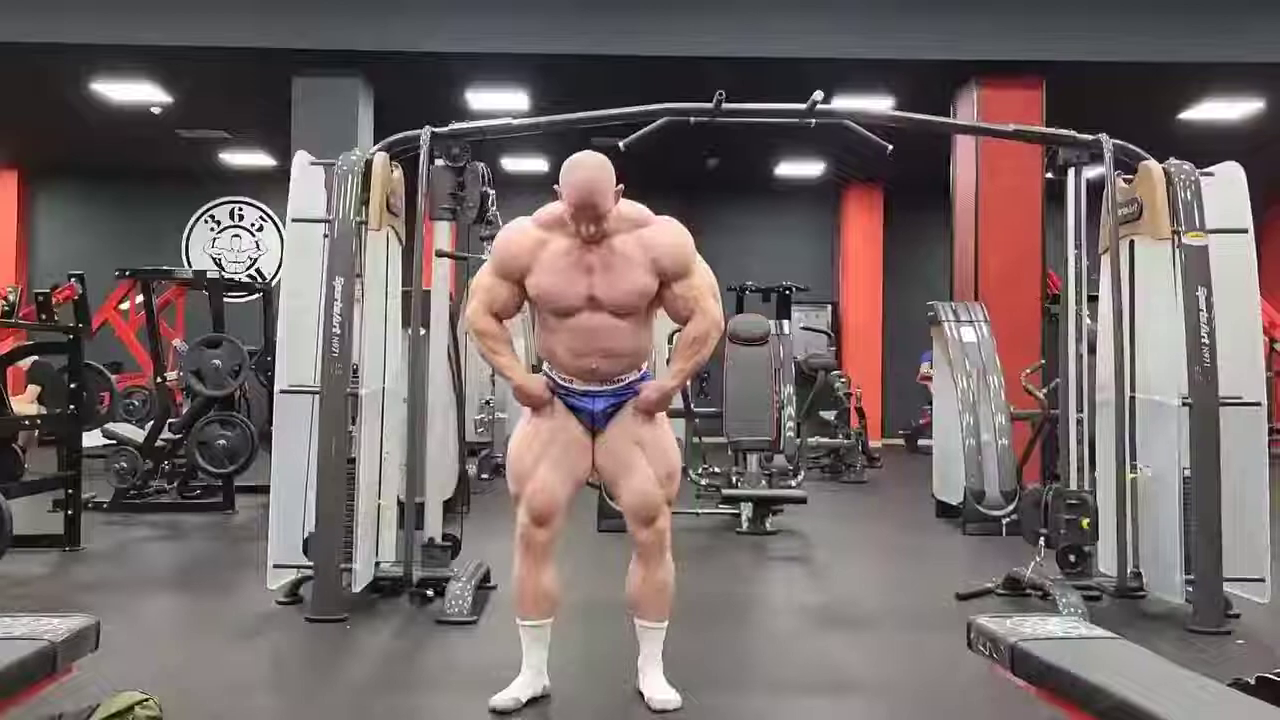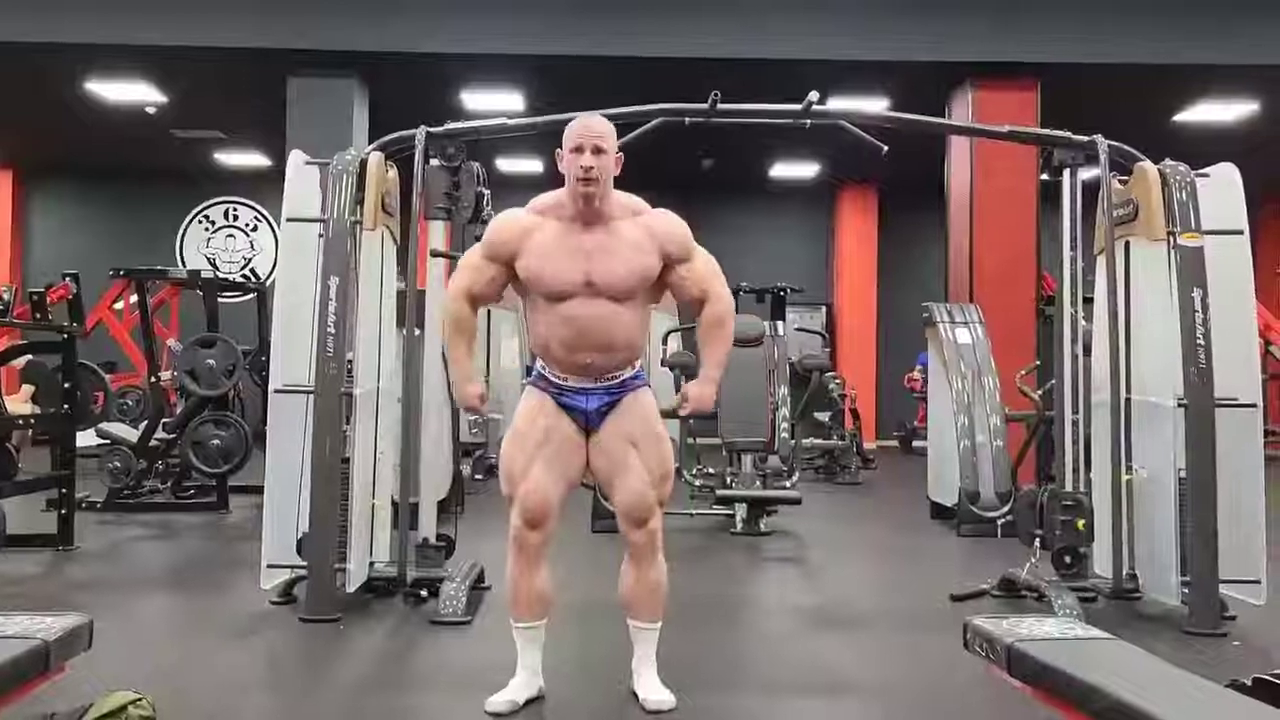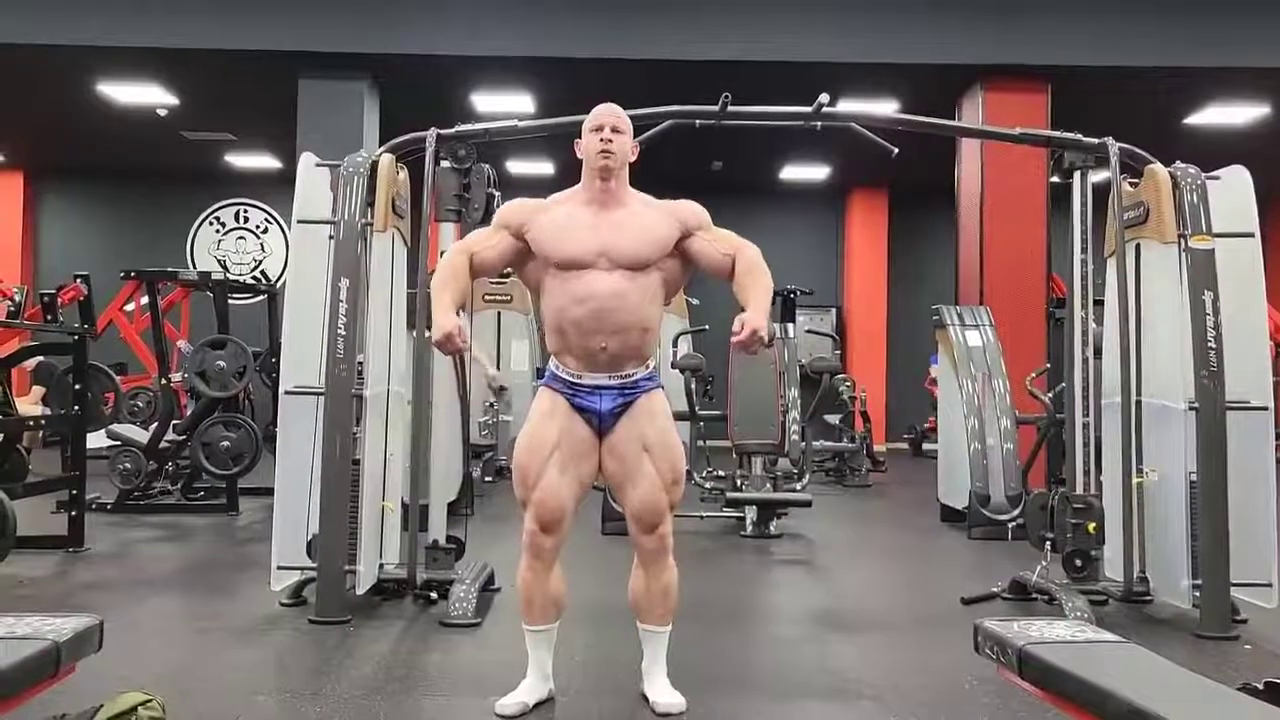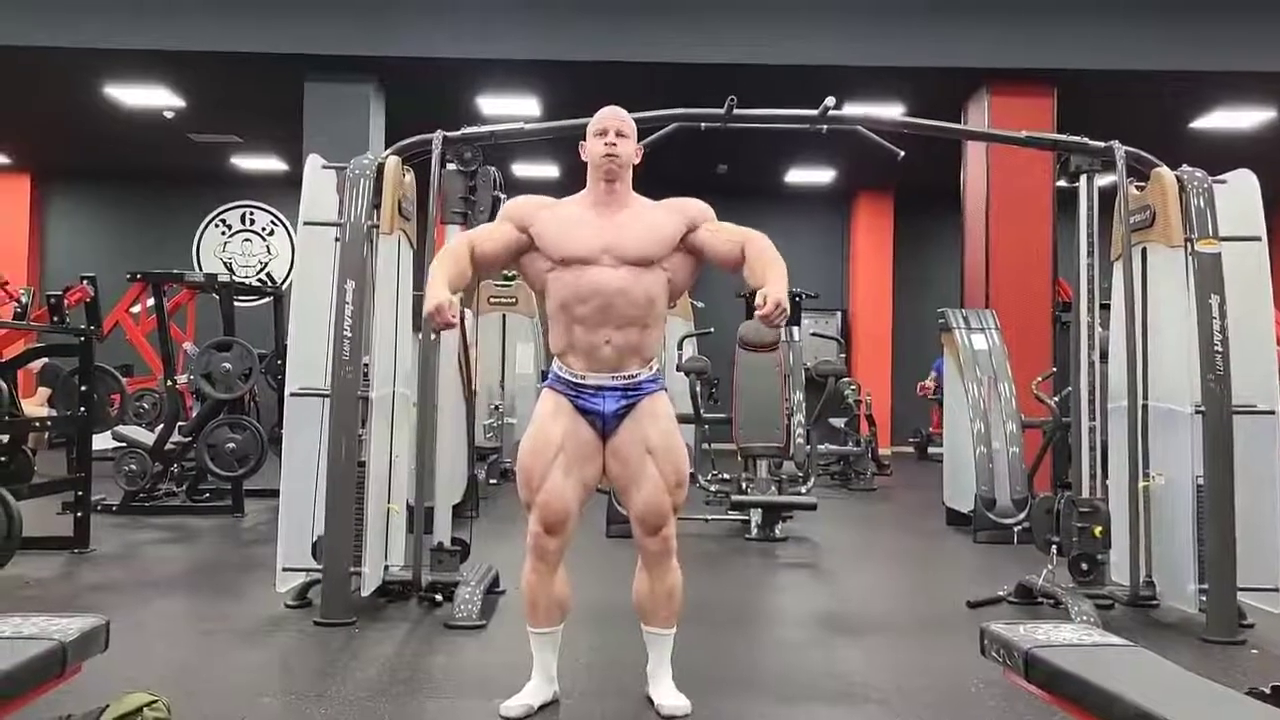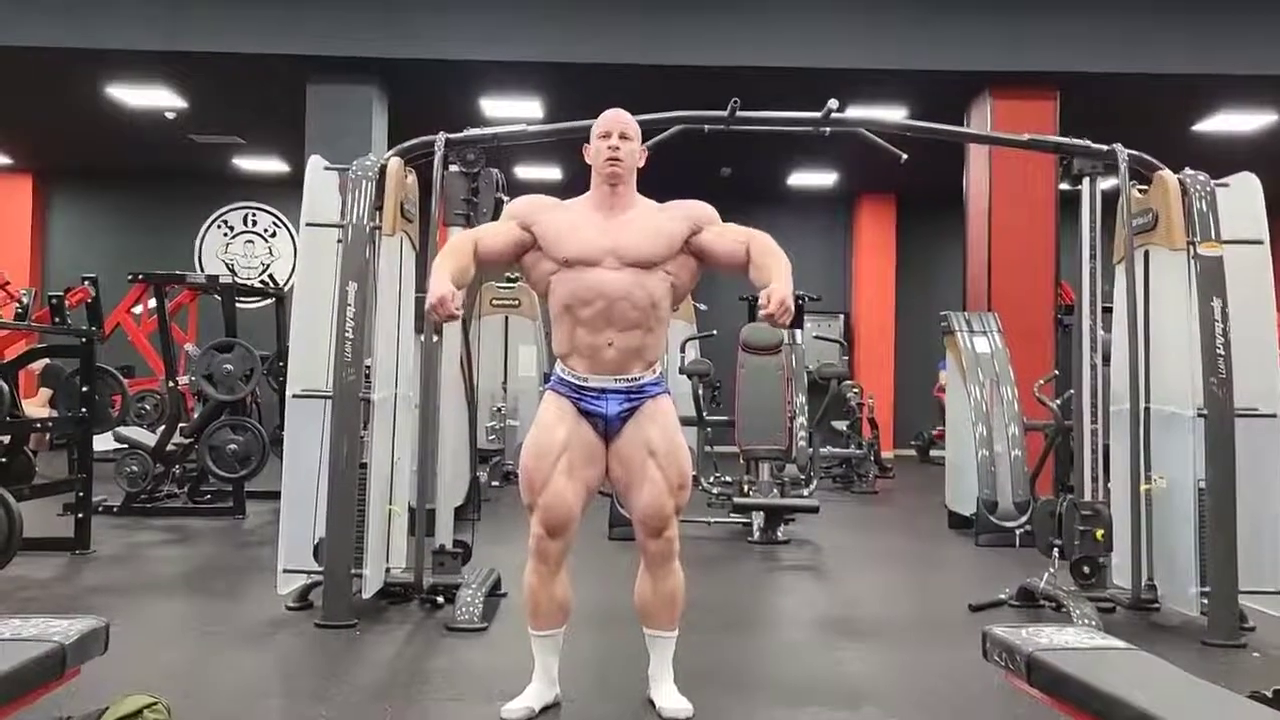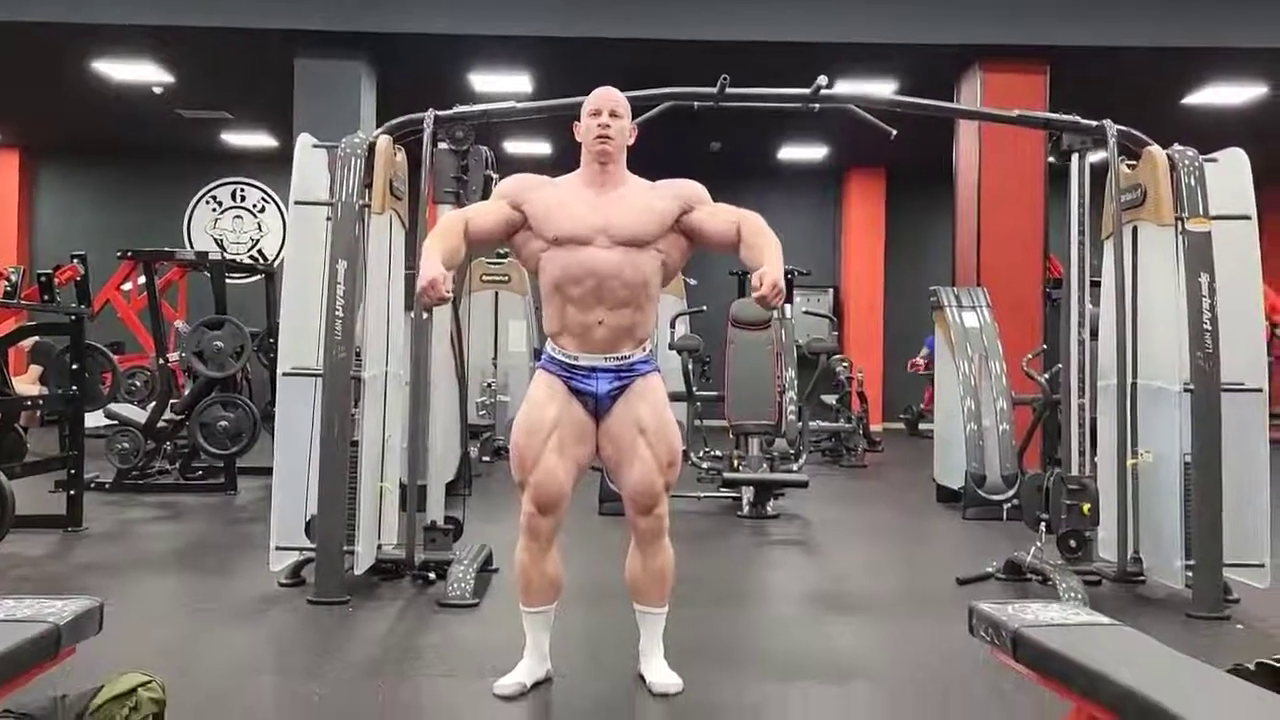
dt=0.7s
person 1, frame 1
left shoulder: (661, 240)
right shoulder: (524, 240)
left elbow: (707, 315)
right elbow: (481, 311)
left wrist: (671, 382)
right wrist: (518, 378)
left hip: (632, 400)
right hip: (556, 400)
left knee: (653, 529)
right knee: (534, 527)
left ankle: (651, 670)
right ankle: (532, 671)
person 1, frame 2
left shoulder: (657, 230)
right shoulder: (519, 228)
left elbow: (714, 298)
right elbow: (462, 294)
left wrist: (709, 377)
right wrist: (463, 373)
left hip: (626, 395)
right hip: (549, 395)
left knee: (644, 530)
right knee: (527, 528)
left ankle: (645, 671)
person 1, frame 3
left shoulder: (673, 217)
right shoulder: (532, 216)
left elbow: (741, 256)
right elbow: (463, 257)
left wrist: (757, 310)
right wrist: (444, 312)
left hip: (638, 394)
right hip: (562, 393)
left knee: (654, 534)
right knee: (540, 532)
person 1, frame 4
left shoulder: (676, 216)
right shoulder: (537, 215)
left elbow: (748, 244)
right elbow: (467, 247)
left wrist: (773, 284)
right wrist: (440, 287)
left hip: (642, 396)
right hip: (566, 394)
left knee: (658, 535)
right knee: (544, 534)
person 1, frame 5
left shoulder: (682, 219)
right shoulder: (541, 215)
left elbow: (753, 244)
right elbow: (471, 243)
left wrist: (779, 282)
right wrist: (443, 279)
left hip: (645, 398)
right hip: (569, 396)
left knee: (660, 537)
right knee: (546, 537)
person 1, frame 6
left shoulder: (671, 198)
right shoulder: (531, 194)
left elbow: (744, 224)
right elbow: (460, 223)
left wrist: (770, 264)
right wrist: (434, 261)
left hip: (635, 377)
right hip: (559, 374)
left knee: (650, 513)
right knee: (538, 513)
left ankle: (652, 654)
right ankle: (534, 655)
